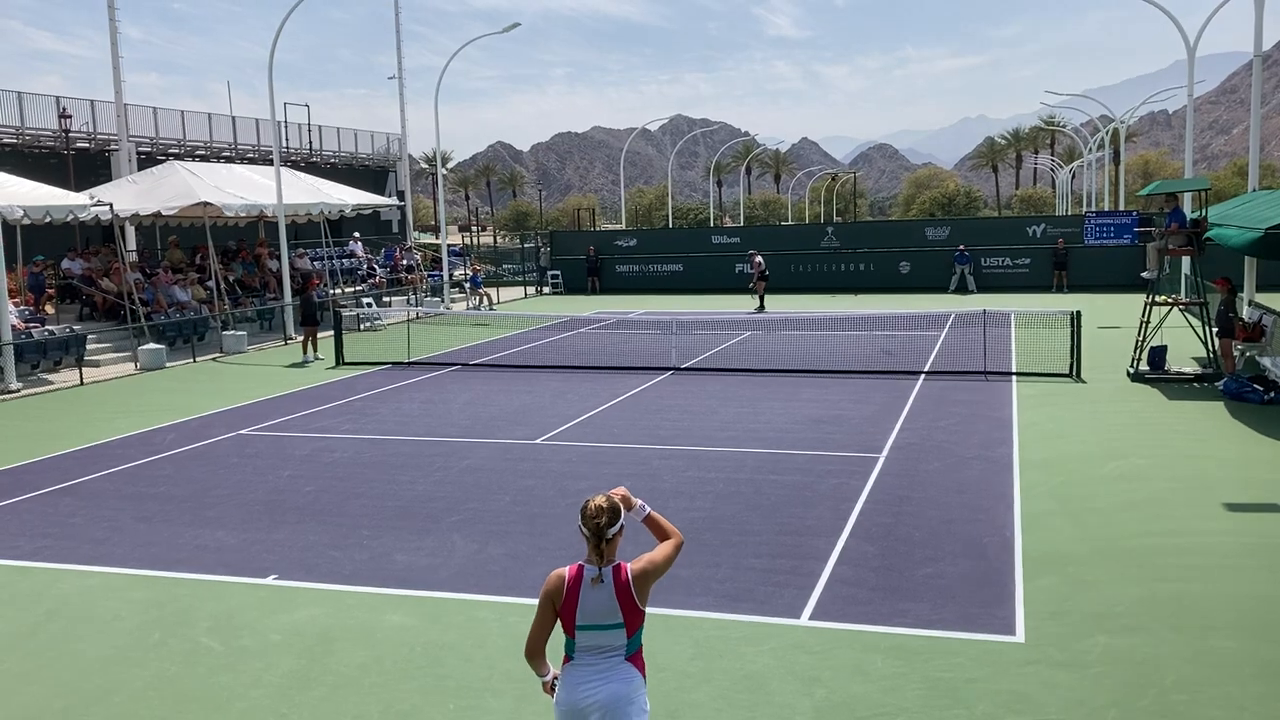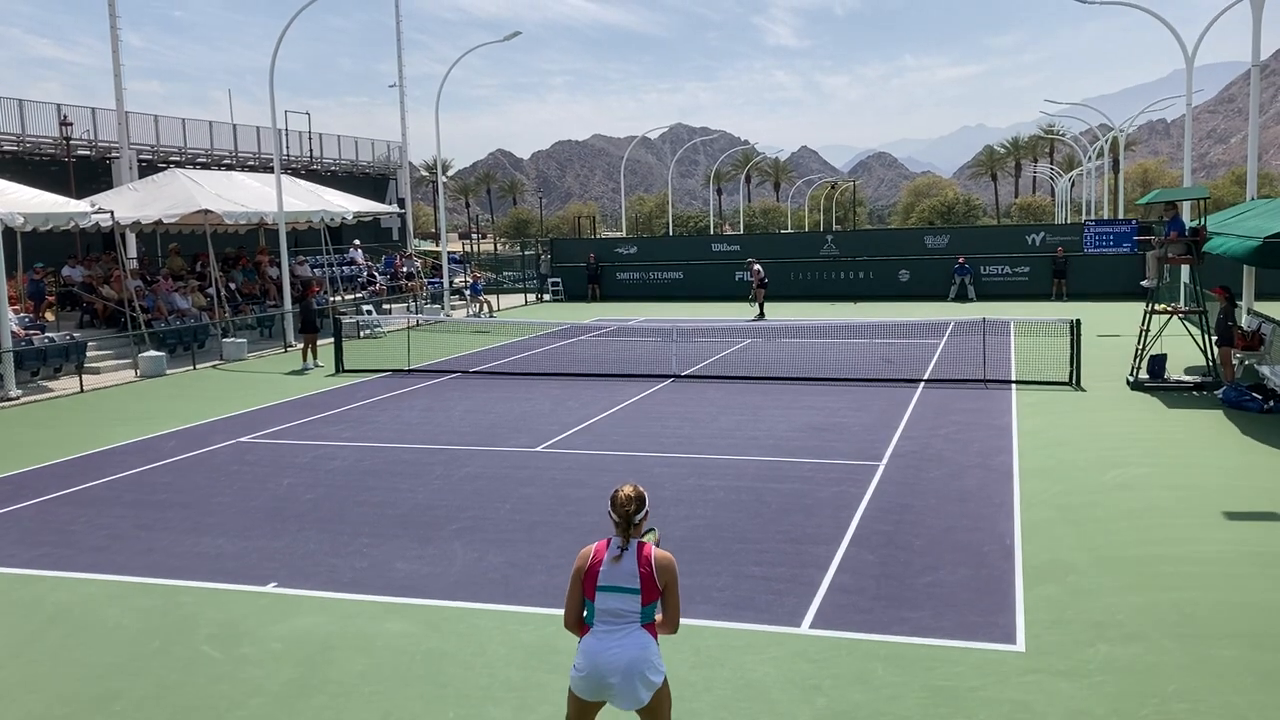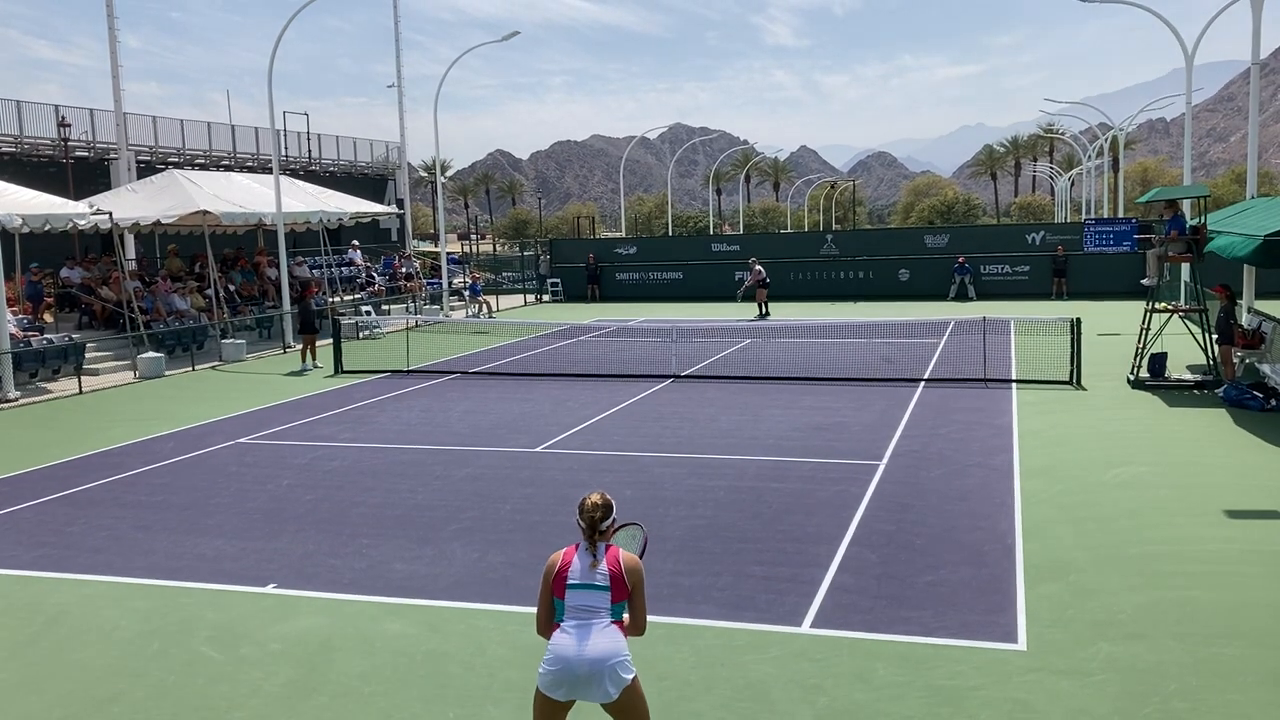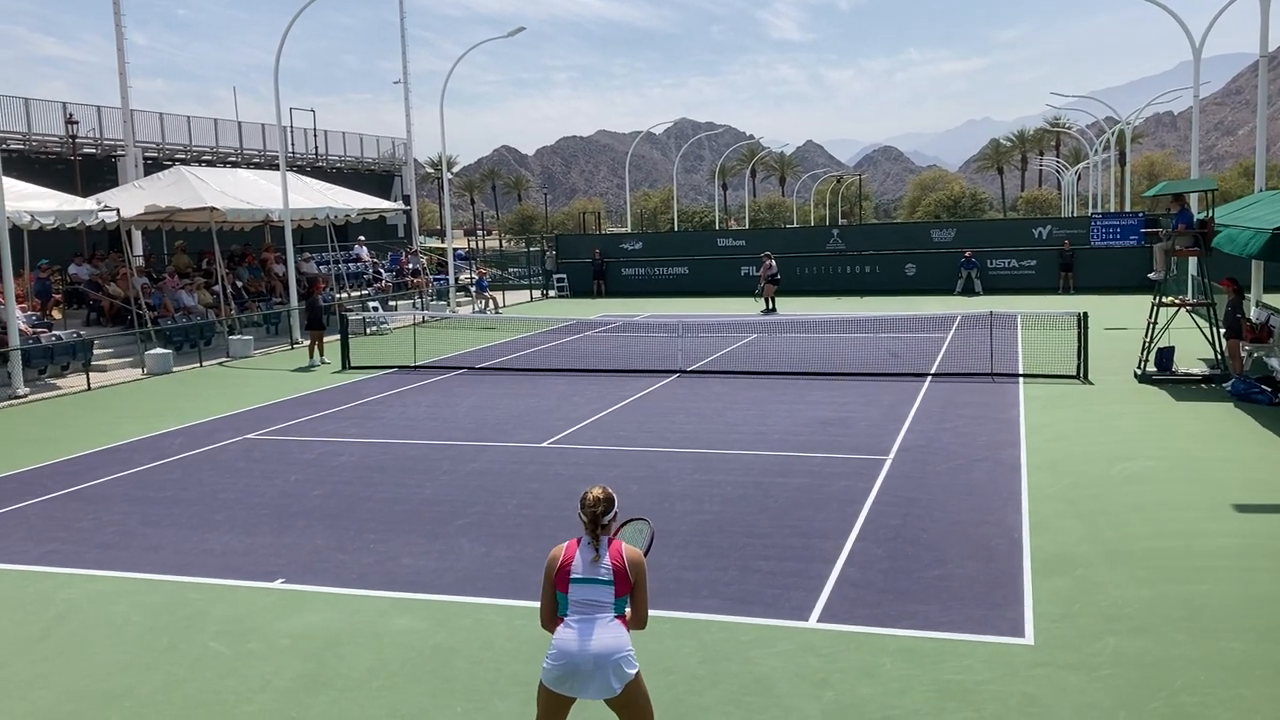
dt=0.7s
person 1, frame 1
left shoulder: (559, 581)
right shoulder: (638, 576)
left elbow: (533, 652)
right elbow: (675, 539)
left wrist: (546, 675)
right wrist: (635, 506)
left hip: (573, 698)
right hip: (622, 700)
person 1, frame 2
left shoulder: (588, 555)
right shoulder: (662, 561)
left elbow: (571, 621)
right elbow: (671, 625)
left hip: (591, 662)
right hip: (640, 663)
person 1, frame 3
left shoulder: (556, 560)
right shoulder: (630, 563)
left elbow: (542, 626)
right elbow: (638, 627)
left hip: (560, 658)
right hip: (610, 659)
person 1, frame 4
left shoulder: (558, 554)
right shoulder: (632, 557)
left elbow: (547, 621)
right elbow: (640, 621)
left hip: (564, 654)
right hip: (613, 655)
